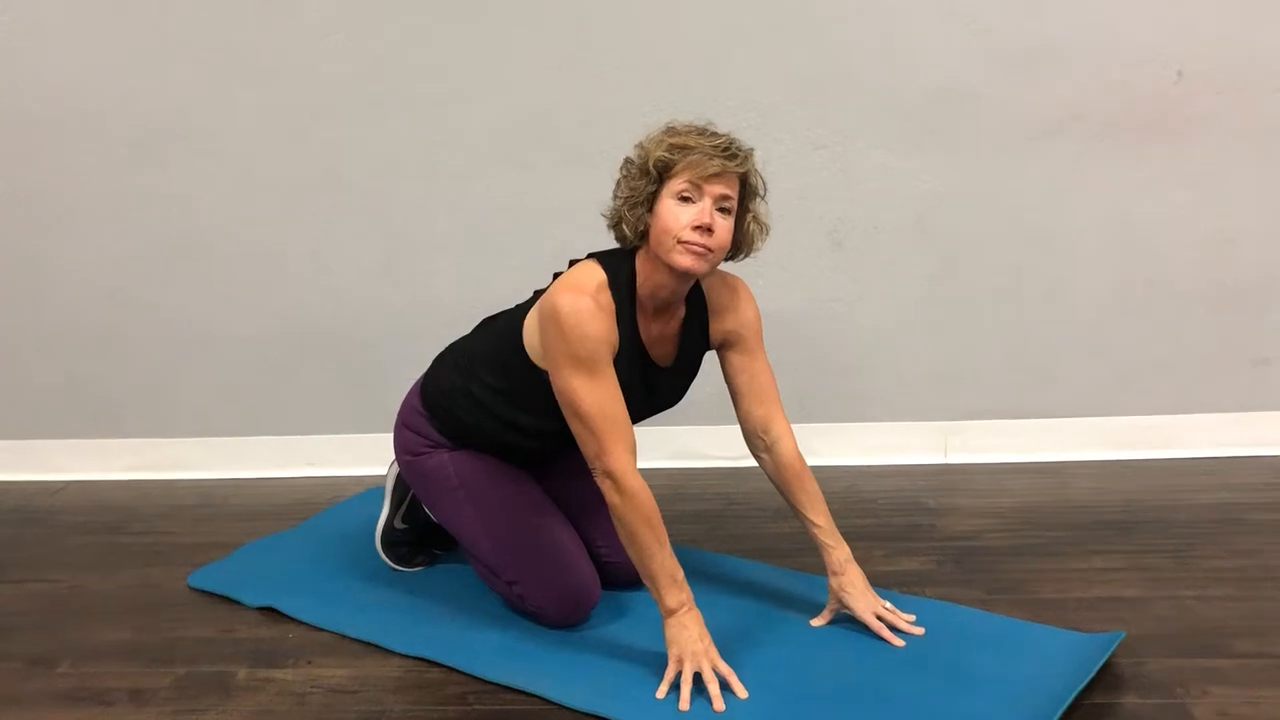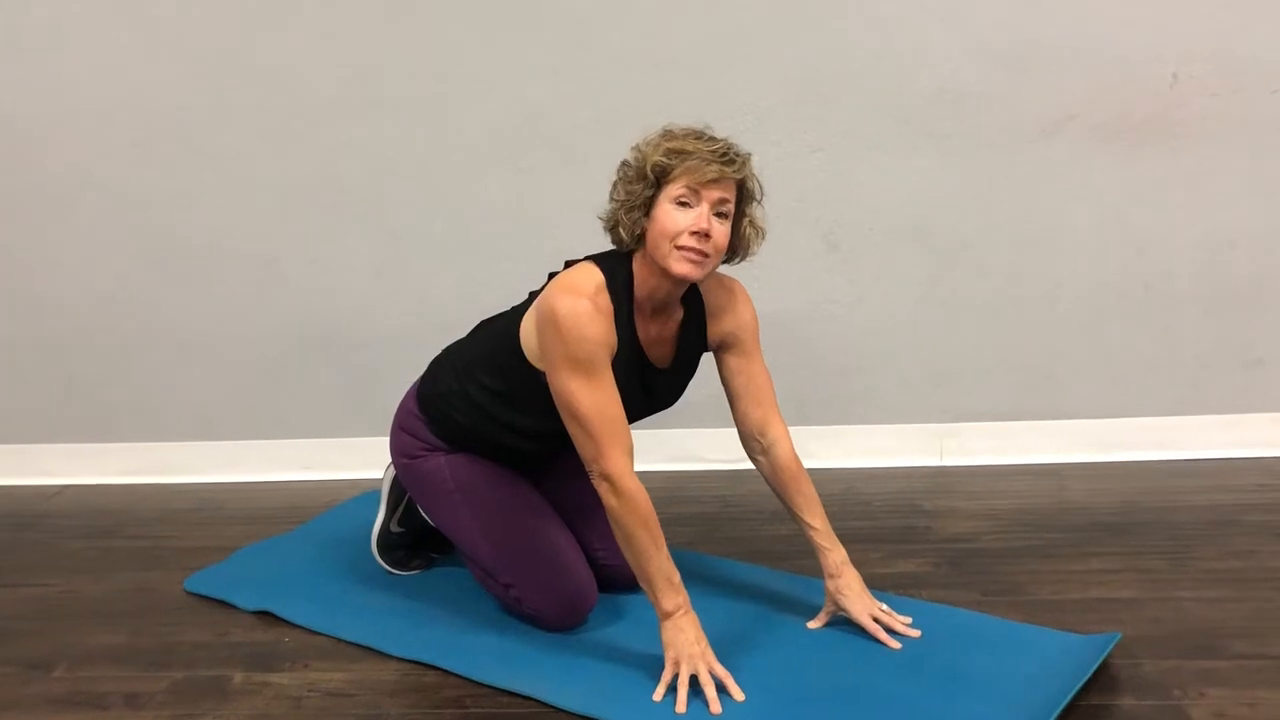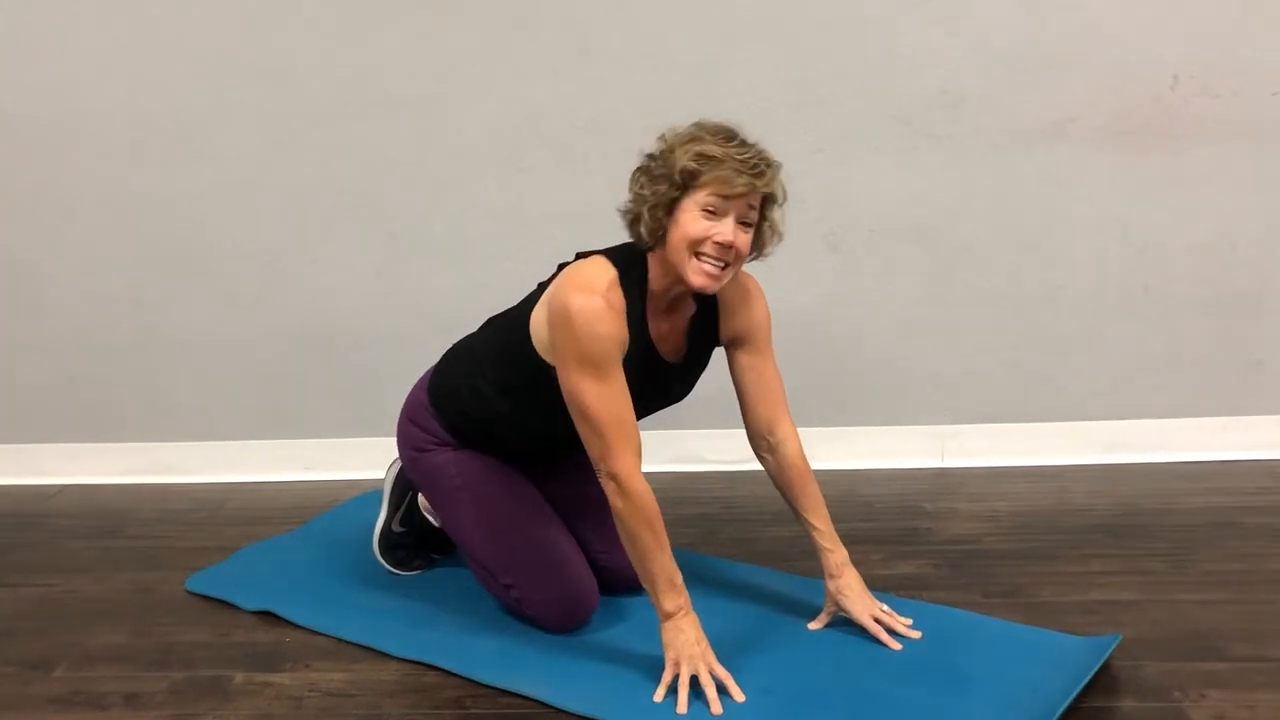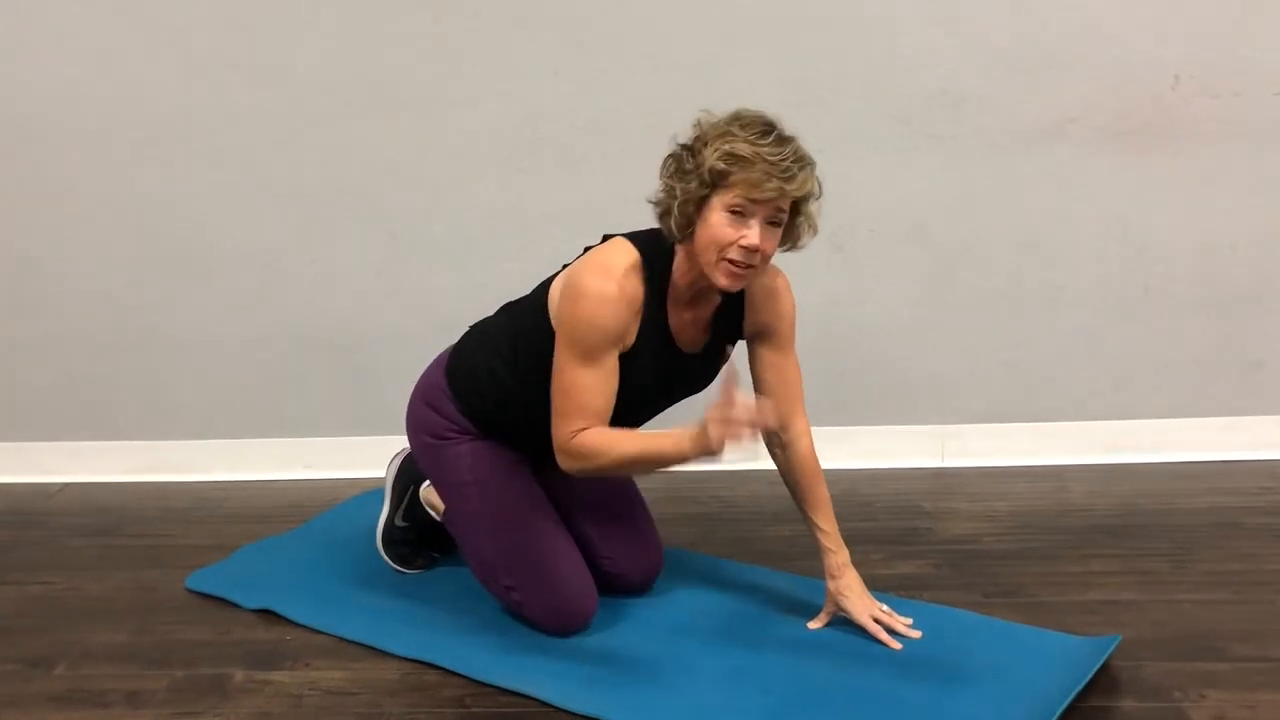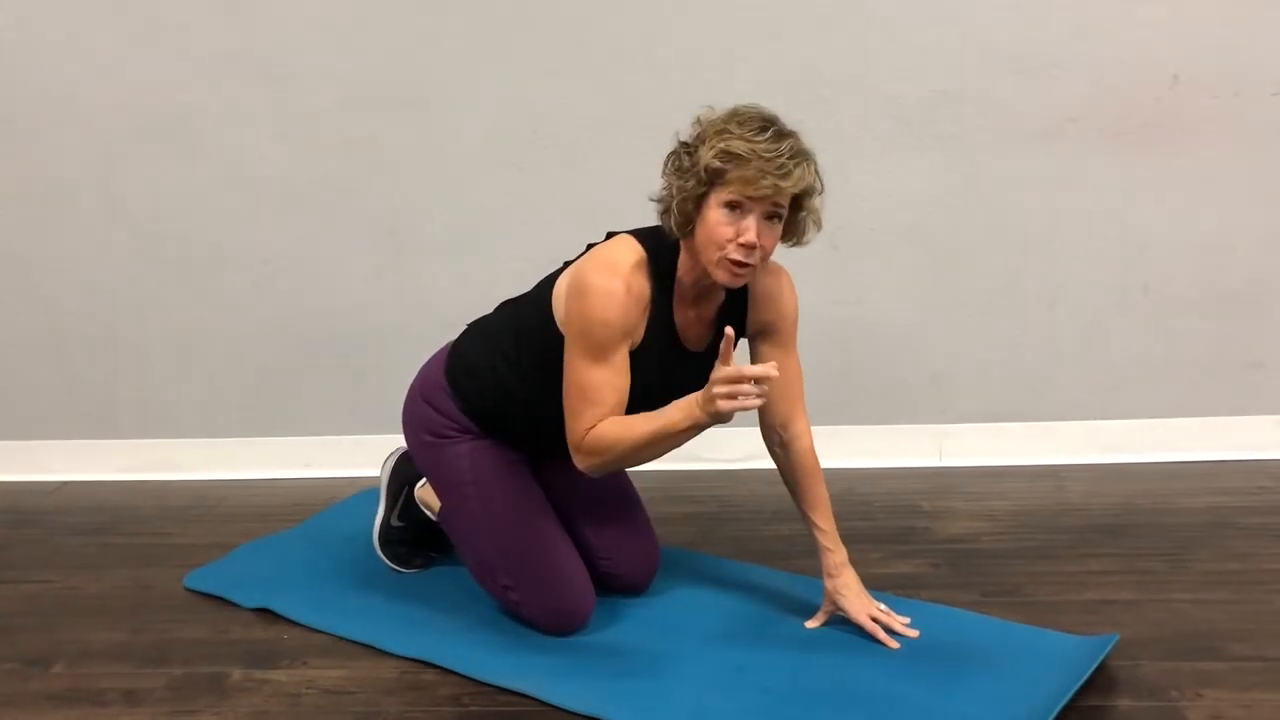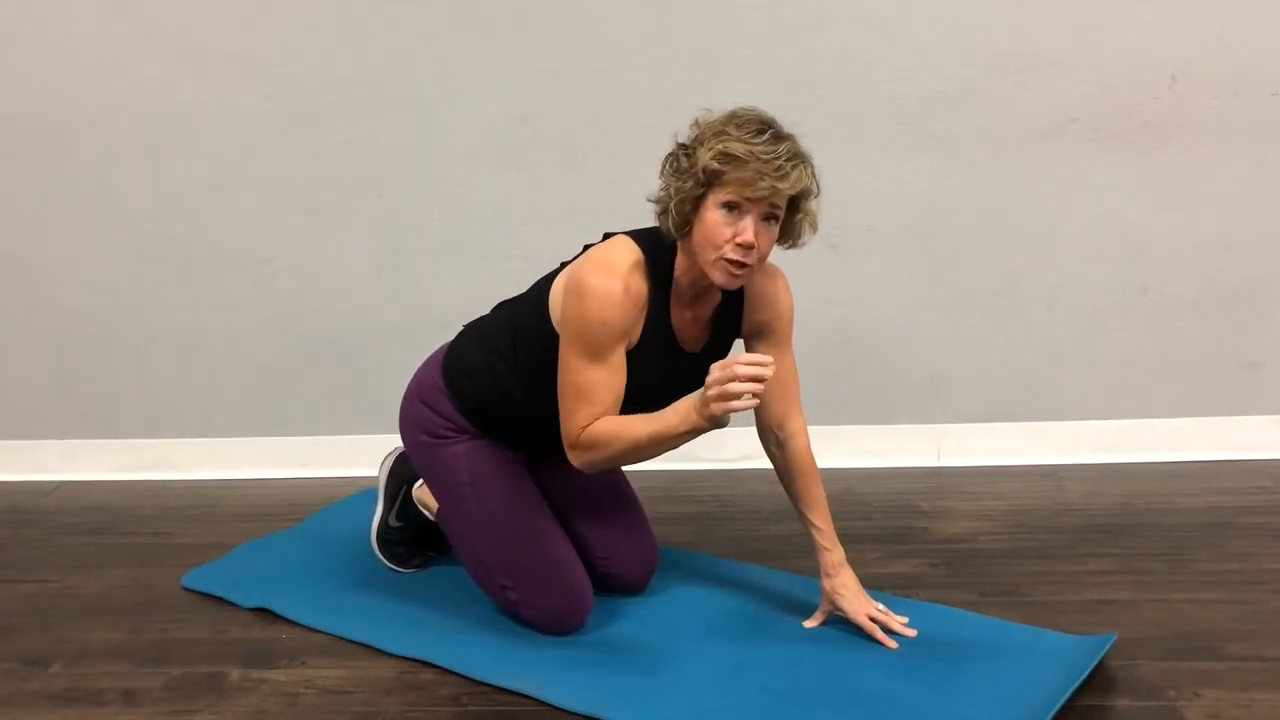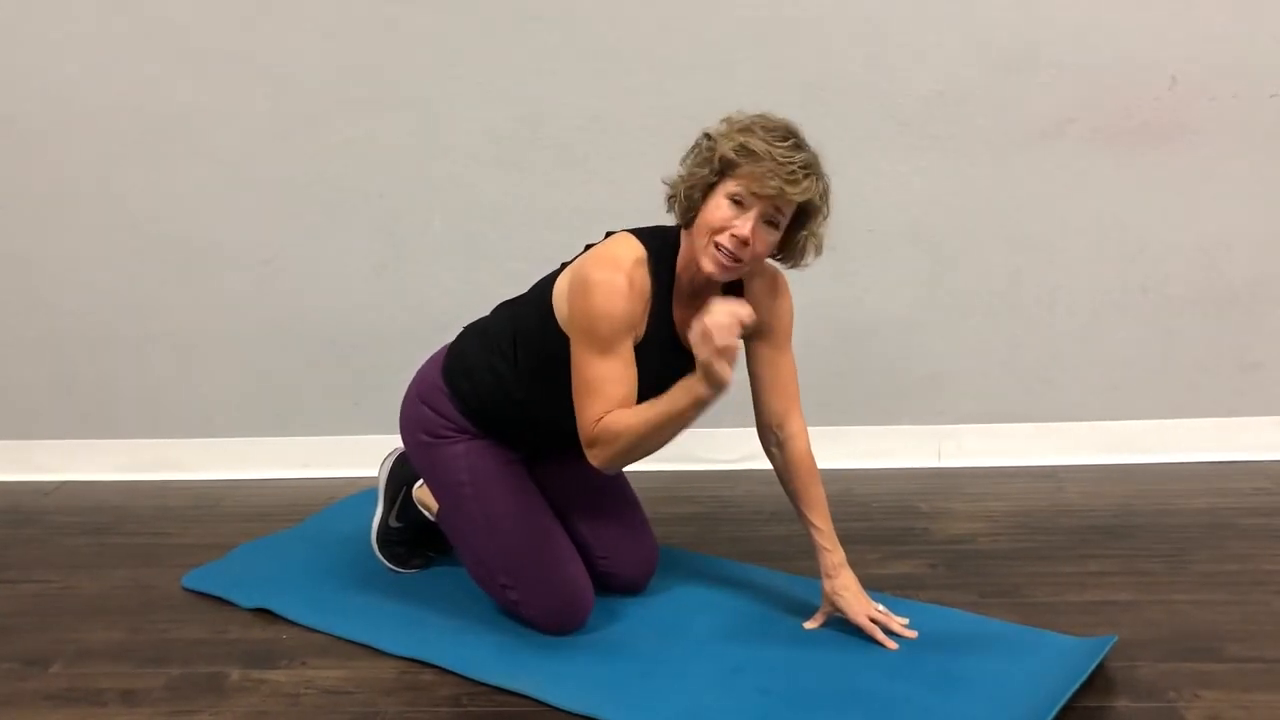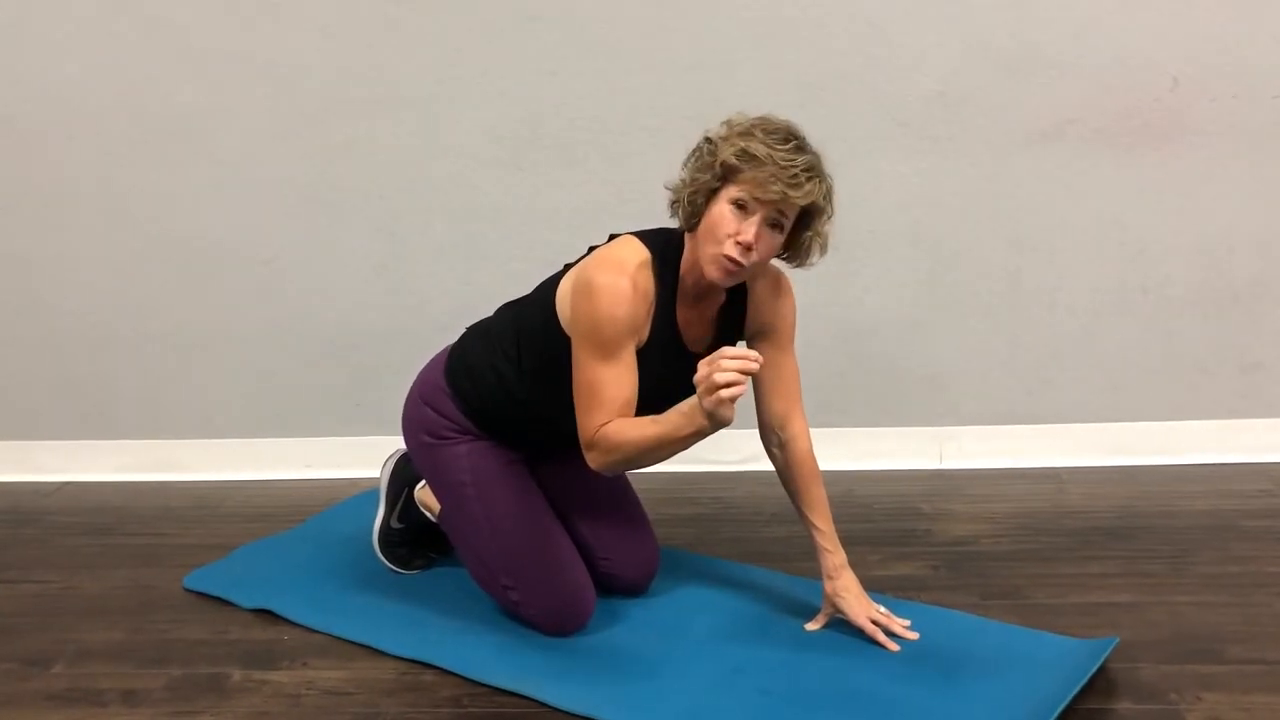
dt=0.4s
person 1, frame 1
left shoulder: (727, 303)
right shoulder: (580, 304)
left elbow: (770, 436)
right elbow: (616, 471)
left wrist: (841, 564)
right wrist: (680, 612)
left hip: (543, 439)
right hip: (451, 433)
left knee: (625, 566)
right knee: (566, 597)
left ankle: (489, 510)
right ankle: (429, 504)
person 1, frame 2
left shoulder: (724, 305)
right shoulder: (578, 305)
left elbow: (767, 438)
right elbow: (613, 474)
left wrist: (837, 566)
right wrist: (676, 615)
left hip: (538, 441)
right hip: (446, 437)
left knee: (622, 569)
right knee: (562, 600)
left ankle: (497, 513)
right ankle: (424, 510)
person 1, frame 3
left shoulder: (738, 301)
right shoulder: (591, 302)
left elbow: (775, 438)
right elbow: (621, 475)
left wrist: (839, 567)
right wrist: (676, 618)
left hip: (548, 438)
right hip: (454, 432)
left knee: (624, 572)
right knee: (564, 604)
left ankle: (485, 512)
right ankle: (427, 508)
person 1, frame 4
left shoulder: (765, 294)
right shoulder: (608, 285)
left elbow: (788, 434)
right elbow: (576, 445)
left wrist: (839, 566)
right wrist: (699, 440)
left hip: (553, 425)
right hip: (467, 417)
left knee: (634, 574)
right knee: (563, 608)
left ankle: (489, 503)
right ankle: (430, 499)
person 1, frame 5
left shoulder: (769, 291)
right shoulder: (613, 282)
left elbow: (788, 432)
right elbow: (590, 449)
left wrist: (837, 566)
right wrist: (702, 406)
left hip: (549, 425)
right hip: (465, 411)
left knee: (633, 574)
right knee: (560, 609)
left ankle: (487, 503)
right ankle: (424, 497)
person 1, frame 6
left shoulder: (764, 291)
right shoulder: (611, 282)
left elbow: (784, 431)
right elbow: (585, 445)
left wrist: (834, 565)
right wrist: (700, 411)
left hip: (546, 425)
right hip: (461, 413)
left knee: (631, 572)
right knee: (558, 608)
left ankle: (484, 502)
right ankle: (420, 498)
person 1, frame 7
left shoulder: (762, 292)
right shoulder: (614, 278)
left elbow: (783, 430)
right elbow: (605, 447)
left wrist: (835, 566)
right wrist: (702, 385)
left hip: (551, 427)
right hip: (462, 414)
left knee: (631, 572)
right knee: (559, 607)
left ankle: (497, 507)
right ankle: (421, 497)
person 1, frame 8
left shoulder: (766, 294)
right shoulder: (618, 281)
left elbow: (785, 431)
right elbow: (603, 448)
left wrist: (836, 568)
right wrist: (703, 414)
left hip: (552, 426)
right hip: (464, 414)
left knee: (632, 573)
right knee: (561, 608)
left ankle: (480, 504)
right ankle: (422, 498)
